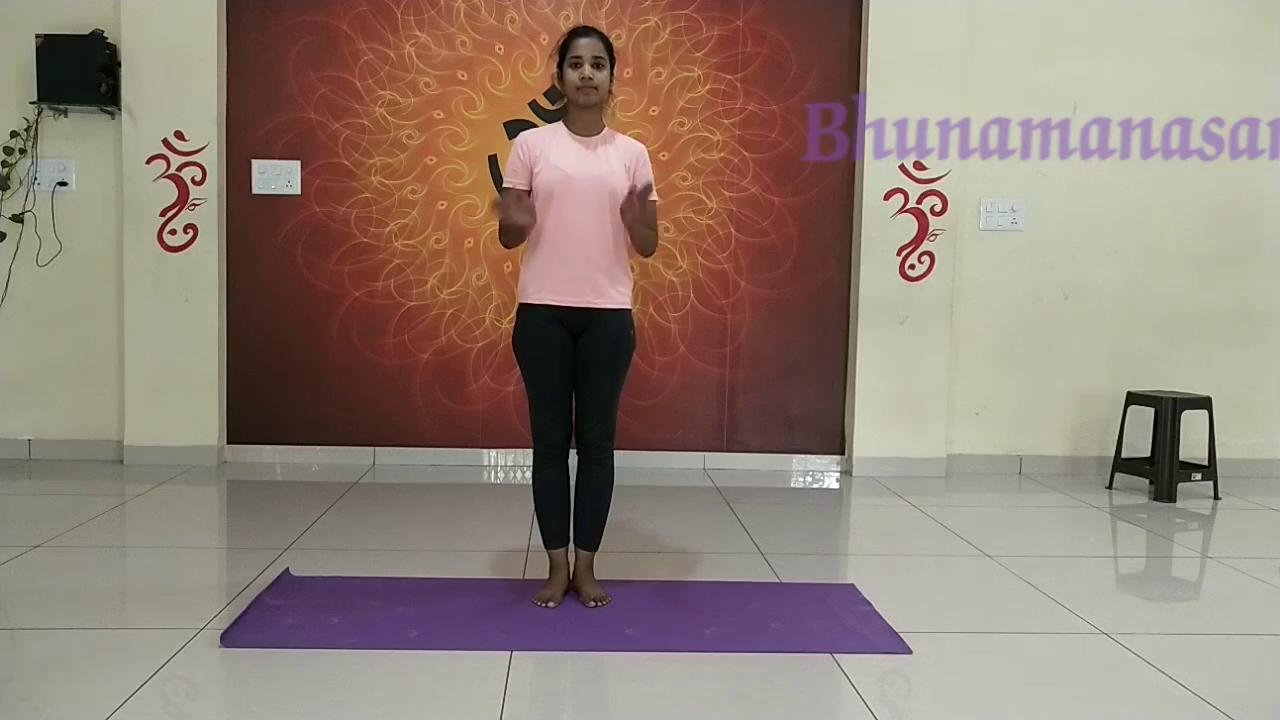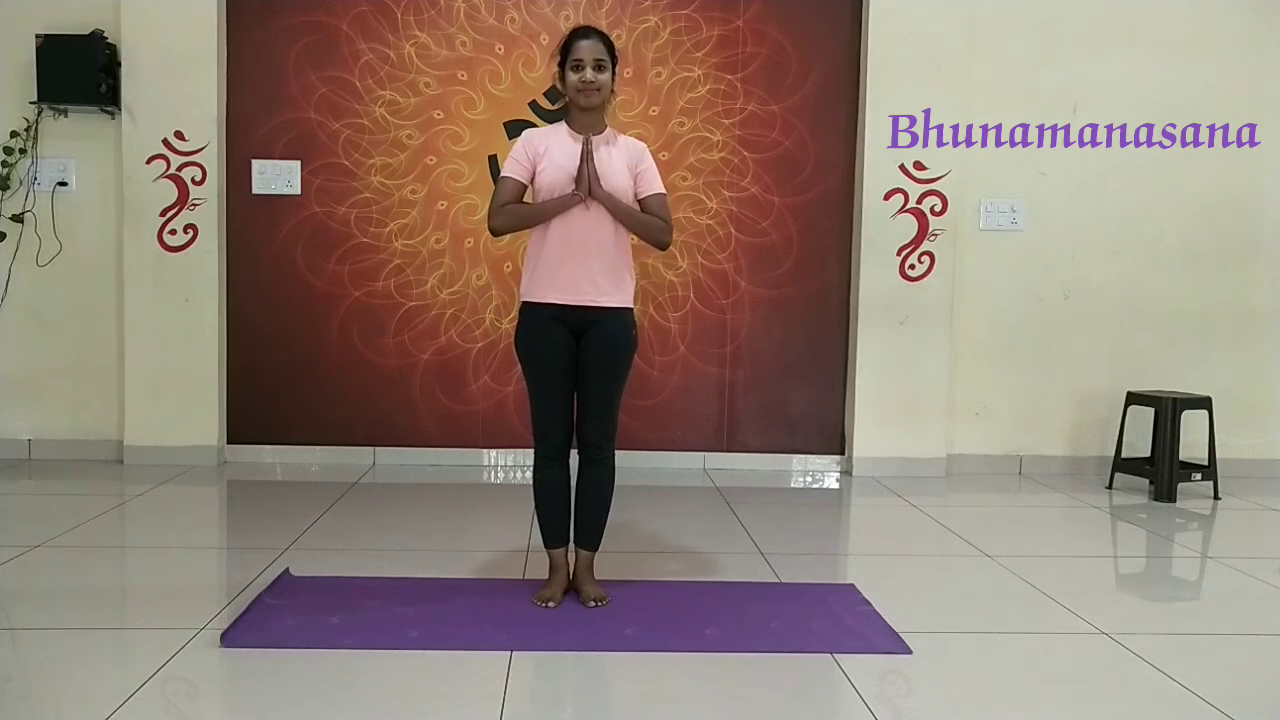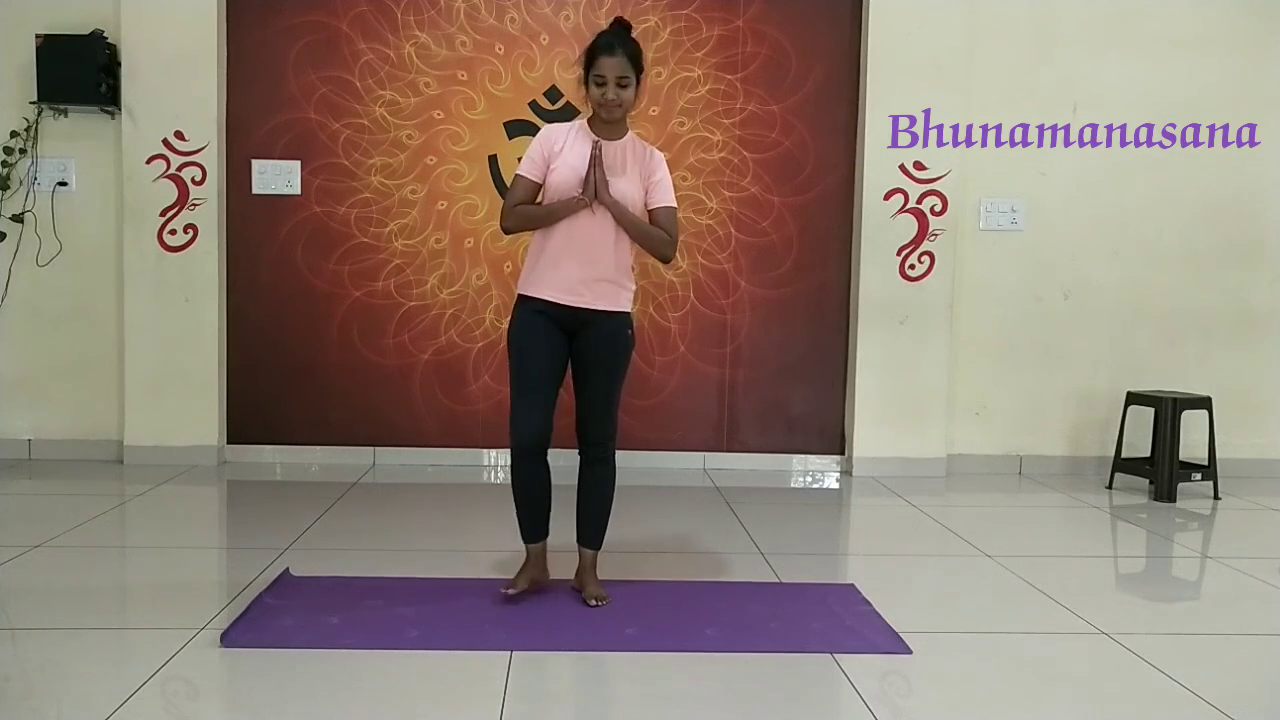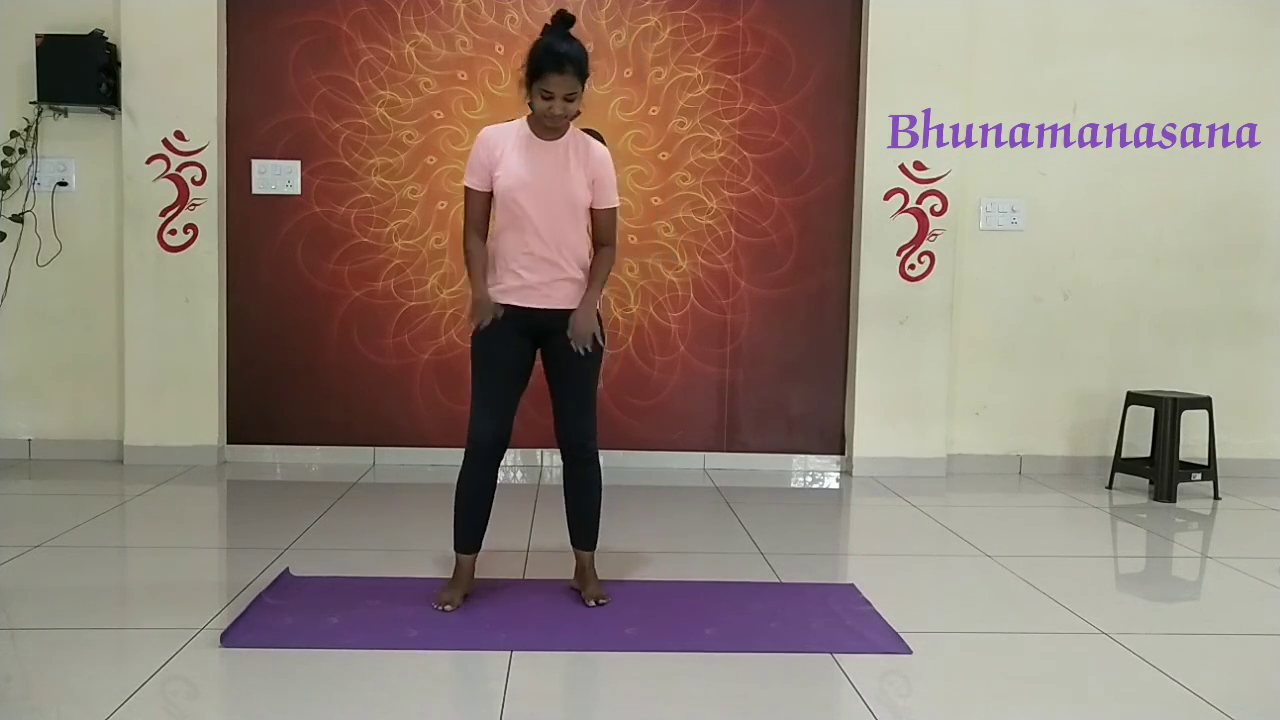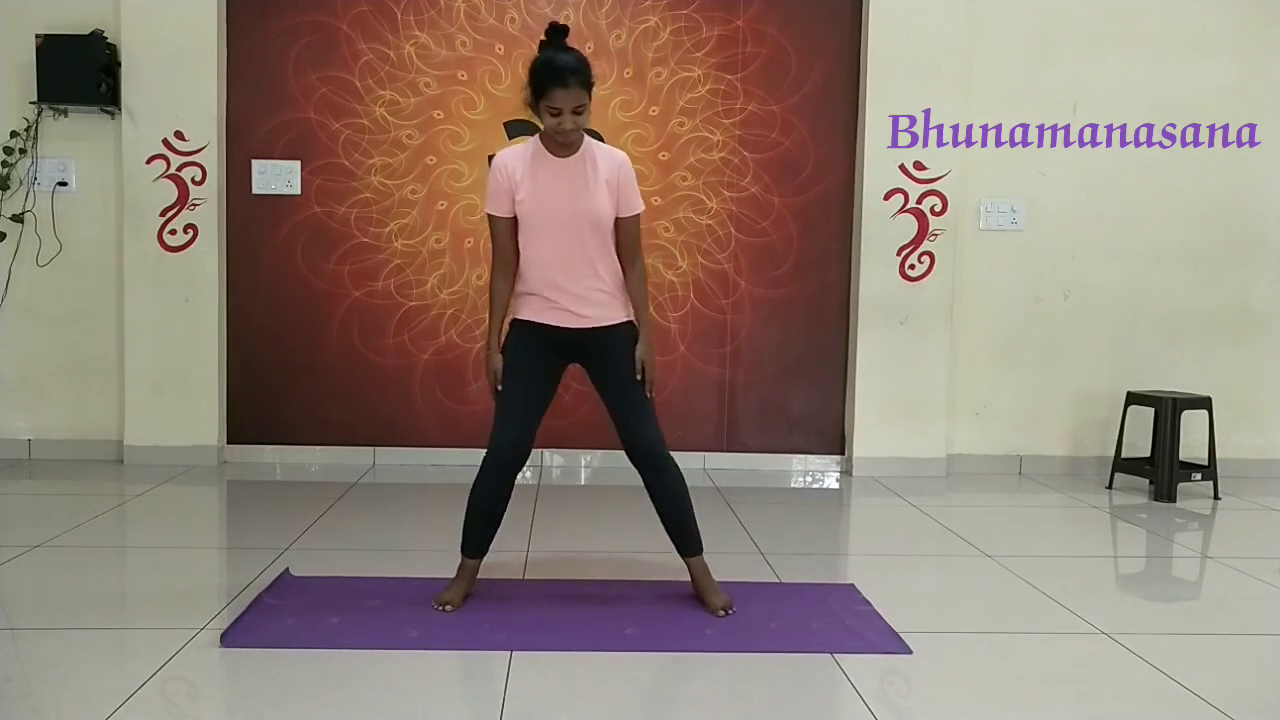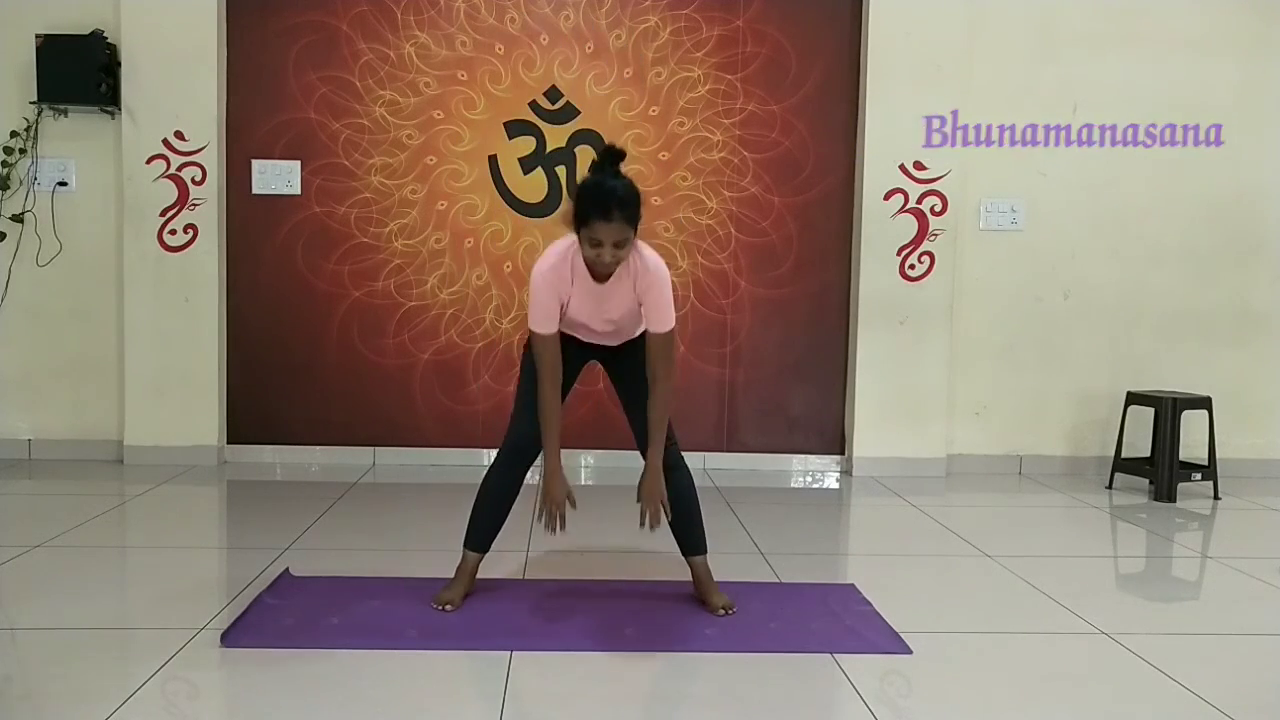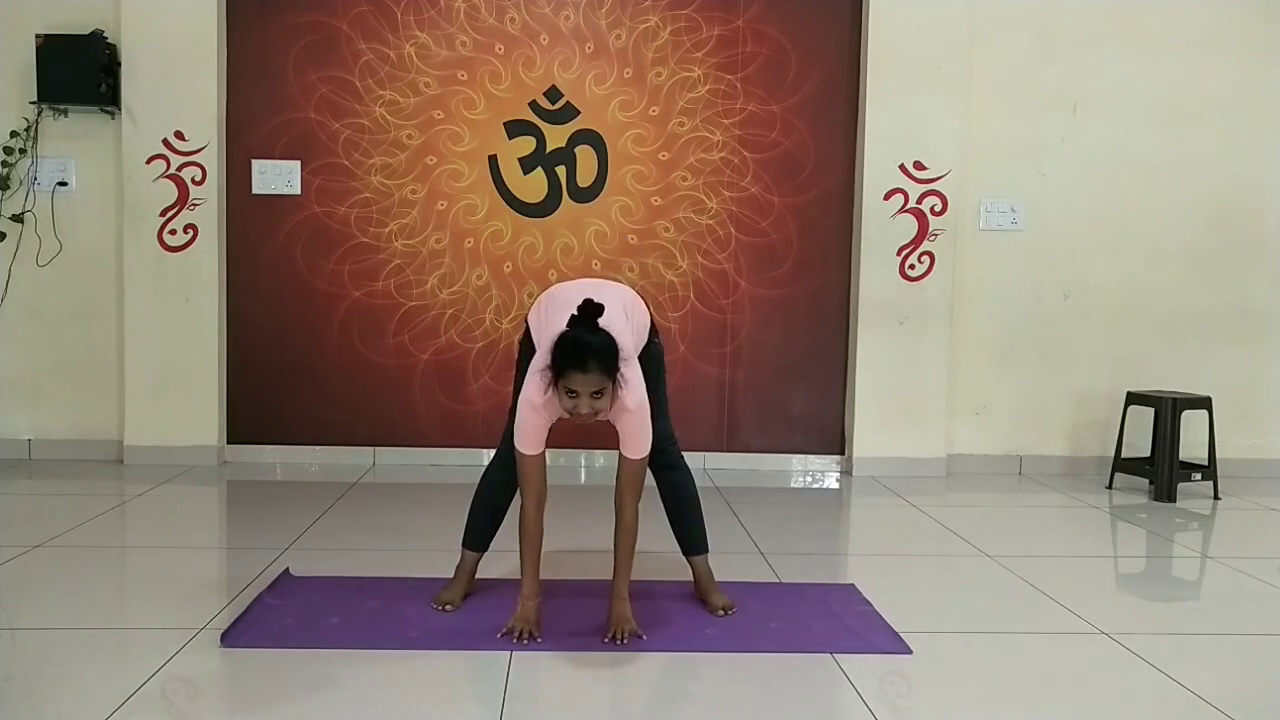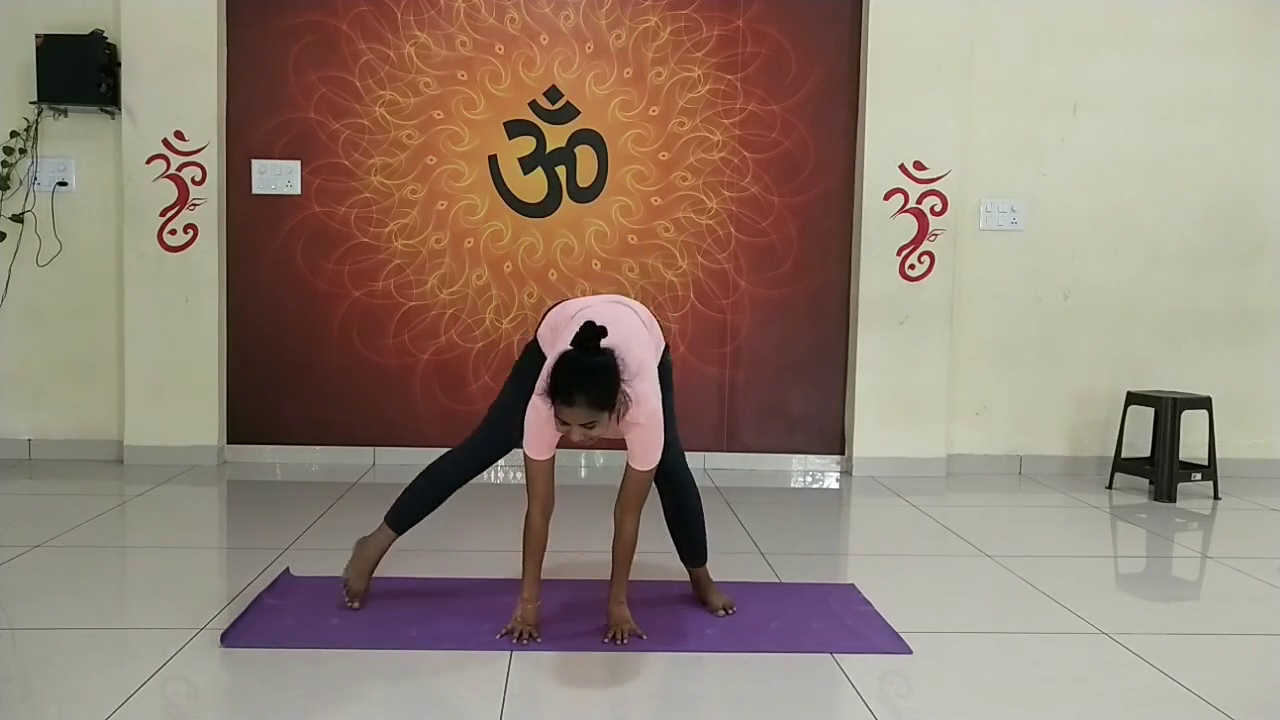
dt=0.5s
person 1, frame 1
left shoulder: (632, 153)
right shoulder: (531, 144)
left elbow: (646, 242)
right elbow: (511, 236)
left wrist: (640, 222)
right wrist: (513, 225)
left hip: (608, 315)
right hip: (543, 311)
left knee: (597, 441)
right knee: (550, 440)
left ankle: (586, 565)
right ankle: (557, 565)
person 1, frame 2
left shoulder: (633, 152)
right shoulder: (534, 143)
left elbow: (663, 233)
right elbow: (498, 219)
left wrist: (602, 194)
right wrist: (571, 195)
left hip: (609, 314)
right hip: (545, 311)
left knee: (597, 441)
right knee: (551, 441)
left ankle: (585, 565)
right ankle: (556, 566)
person 1, frame 3
left shoulder: (651, 160)
right shoulder: (552, 139)
left elbow: (667, 247)
right elbow: (511, 218)
left wrist: (610, 202)
right wrist: (577, 199)
left hip: (607, 316)
right hip: (540, 308)
left knee: (597, 442)
right knee: (528, 435)
left ankle: (587, 566)
right ankle: (535, 558)
person 1, frame 4
left shoulder: (596, 156)
right shoulder: (493, 143)
left elbow: (605, 245)
right elbow: (474, 232)
left wrist: (590, 306)
right wrist: (481, 295)
left hip: (572, 316)
right hip: (505, 314)
left knee: (578, 443)
right knee: (485, 441)
left ankle: (585, 565)
right ankle: (464, 570)
person 1, frame 5
left shoulder: (614, 165)
right shoulder: (509, 166)
left elbow: (631, 258)
right elbow: (504, 262)
left wrist: (645, 333)
right wrist: (493, 341)
left hip: (609, 329)
right hip: (536, 330)
left knee: (648, 449)
right knee: (505, 452)
left ankle: (699, 572)
right ankle: (466, 573)
person 1, frame 6
left shoulder: (652, 272)
right shoulder: (551, 269)
left elbow: (662, 380)
right elbow: (547, 382)
left wrist: (653, 471)
right wrist: (552, 469)
left hip: (628, 341)
right hip: (565, 337)
left knee: (665, 449)
right knee: (519, 445)
left ankle: (703, 575)
right ankle: (466, 570)
person 1, frame 7
left shoulder: (631, 394)
right shoulder: (537, 391)
left elbow: (627, 504)
right elbow: (532, 502)
left wrist: (621, 599)
right wrist: (528, 597)
right hip: (548, 315)
left knee: (663, 452)
right knee: (511, 456)
left ankle: (703, 576)
right ankle: (465, 572)
person 1, frame 8
left shoulder: (643, 408)
right shoulder: (543, 402)
left elbow: (629, 514)
right elbow: (539, 509)
left wrist: (617, 602)
right wrist: (528, 600)
right hip: (558, 331)
left knee: (670, 469)
right knee: (477, 451)
left ankle: (700, 578)
right ankle: (376, 544)
